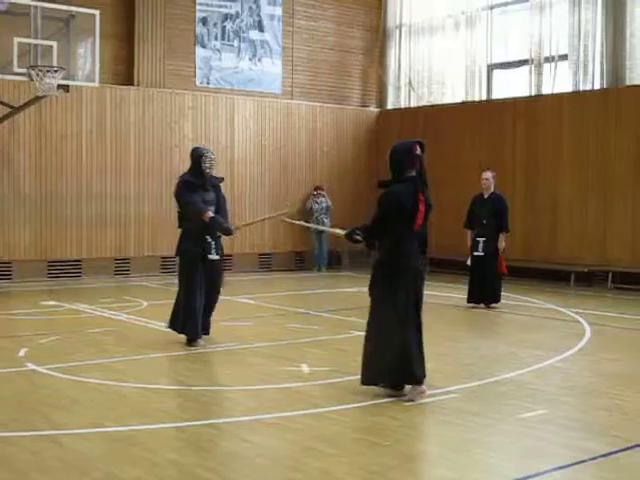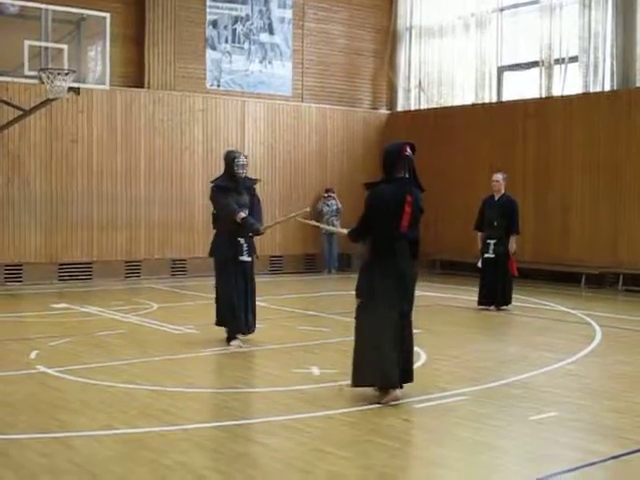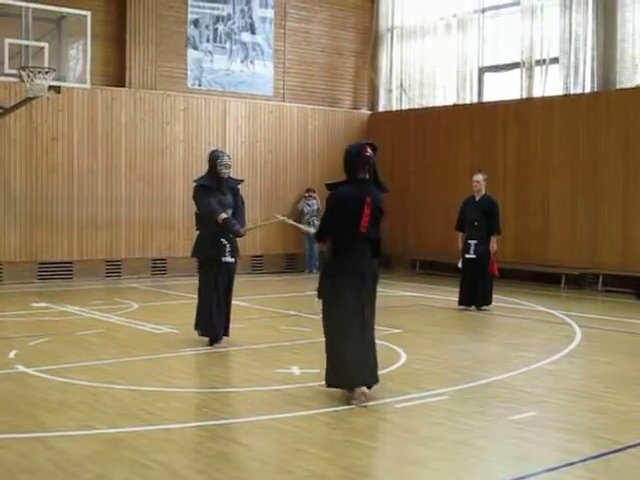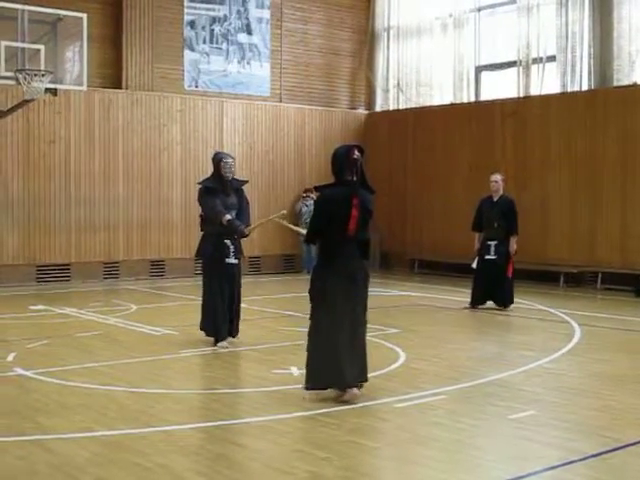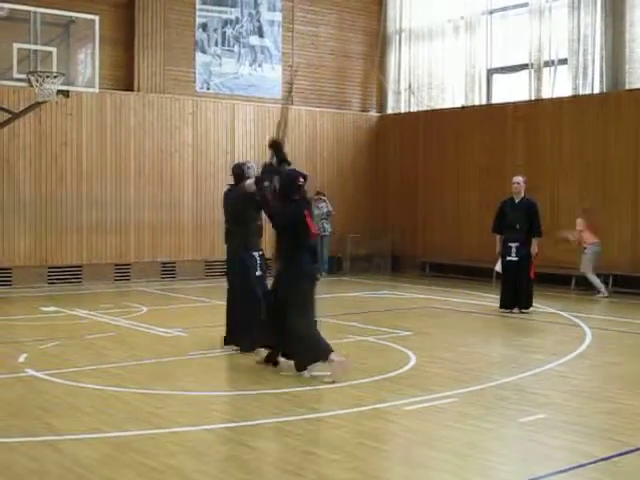
dt=1s
person 1, frame 1
left shoulder: (393, 194)
right shoulder: (421, 193)
left elbow: (378, 228)
left wrist: (356, 233)
right wrist: (365, 233)
left hip: (395, 263)
right hip: (414, 262)
left knee: (394, 320)
right knee: (408, 318)
left ankle: (414, 380)
right ankle: (396, 380)
person 1, frame 2
left shoulder: (379, 194)
right shoulder: (415, 194)
left elbow: (364, 228)
right elbow: (411, 228)
left wrist: (353, 234)
left hip: (382, 264)
right hip: (406, 264)
left knee: (378, 322)
right knee: (399, 320)
left ankle: (389, 384)
right ankle: (394, 378)
person 1, frame 3
left shoulder: (340, 195)
right shoulder: (377, 196)
left elbow: (324, 232)
right elbow: (373, 230)
left wrist: (322, 236)
left hip: (342, 265)
right hip: (367, 265)
left knee: (343, 323)
right knee: (361, 321)
left ankle: (357, 383)
right ankle: (360, 379)
person 1, frame 4
left shoulder: (328, 197)
right shoulder: (365, 198)
left elbow: (313, 235)
right elbow: (362, 231)
left wrist: (313, 237)
left hip: (331, 267)
right hip: (357, 267)
left knee: (331, 324)
right knee: (352, 322)
left ankle: (346, 383)
right ankle: (352, 380)
person 1, frame 5
left shoulder: (287, 212)
right shoulder: (304, 206)
left hip: (294, 270)
right hip: (304, 267)
left knee: (298, 317)
right knee: (277, 309)
left ankle: (330, 356)
right ankle: (275, 352)
person 2, frame 1
left shoulder: (214, 184)
right shoulder: (185, 186)
left elbow: (221, 207)
right elbow: (198, 208)
left wrist: (223, 225)
right wrist: (217, 223)
left hip: (211, 240)
right hip: (193, 241)
left knee: (212, 285)
right knee: (193, 287)
left ankle: (200, 328)
right ankle: (192, 333)
person 2, frame 2
left shoulder: (249, 187)
right shoulder: (219, 189)
left elbow: (255, 209)
right elbow: (230, 210)
left wrist: (255, 225)
right wrist: (249, 223)
left hip: (245, 242)
right hip: (226, 243)
left knee: (245, 286)
right knee: (229, 287)
left ankle: (240, 327)
right ankle: (232, 332)
person 2, frame 3
left shoulder: (233, 187)
right shoulder: (202, 188)
left elbow: (239, 210)
right elbow: (211, 209)
left wrist: (237, 226)
right wrist: (228, 223)
left hip: (228, 244)
right hip: (209, 243)
left knee: (225, 288)
right knee: (211, 288)
left ankle: (218, 330)
right ankle: (213, 333)
person 2, frame 4
left shoulder: (237, 188)
right shoulder: (207, 190)
left elbow: (244, 210)
right elbow: (216, 211)
left wrist: (242, 227)
right wrist: (233, 224)
left hip: (232, 243)
right hip: (214, 244)
left knee: (232, 288)
right knee: (216, 289)
left ankle: (225, 331)
right ankle: (218, 334)
person 2, frame 5
left shoulder: (253, 196)
right shoulder: (233, 196)
left hip: (253, 252)
right hip: (241, 254)
left knee: (258, 296)
right knee: (251, 297)
left ankle: (237, 338)
right ankle: (245, 341)
person 3, frame 1
left shoulder: (499, 200)
right shoulder: (476, 199)
left elbow: (503, 223)
right elbow: (470, 221)
left wrist: (502, 240)
right wrist: (469, 238)
left hip: (492, 240)
right hip: (477, 240)
left knee: (492, 270)
right knee: (476, 269)
left ankle: (489, 299)
right ankle: (476, 298)
person 3, frame 2
left shoulder: (510, 202)
right shoulder: (486, 201)
left elbow: (514, 225)
right elbow: (480, 223)
left wrist: (512, 243)
right wrist: (480, 240)
left hip: (503, 242)
right hip: (488, 242)
left knee: (502, 272)
right knee: (487, 271)
left ankle: (500, 301)
right ankle: (487, 300)
person 3, frame 3
left shoulder: (490, 202)
right shoulder: (467, 202)
left elbow: (495, 226)
right elbow: (461, 224)
left wrist: (493, 243)
right wrist: (460, 241)
left hip: (484, 243)
right hip: (469, 242)
left knee: (483, 272)
right knee: (468, 272)
left ankle: (481, 301)
right ankle: (468, 301)
person 3, frame 4
left shoulder: (508, 203)
right shoulder: (484, 202)
left elbow: (513, 227)
right elbow: (478, 225)
left wrist: (513, 243)
right wrist: (477, 242)
left hip: (503, 244)
right hip: (487, 242)
left knee: (503, 273)
right knee: (481, 271)
left ankle: (504, 302)
right ankle: (476, 301)
person 3, frame 5
left shoulder: (530, 204)
right shoulder: (505, 204)
left elbow: (535, 228)
right elbow: (498, 226)
left wrist: (534, 245)
right wrist: (498, 244)
left hip: (524, 245)
right hip: (508, 245)
left knee: (524, 276)
right knee: (508, 275)
left ankle: (523, 305)
right ankle: (508, 304)
